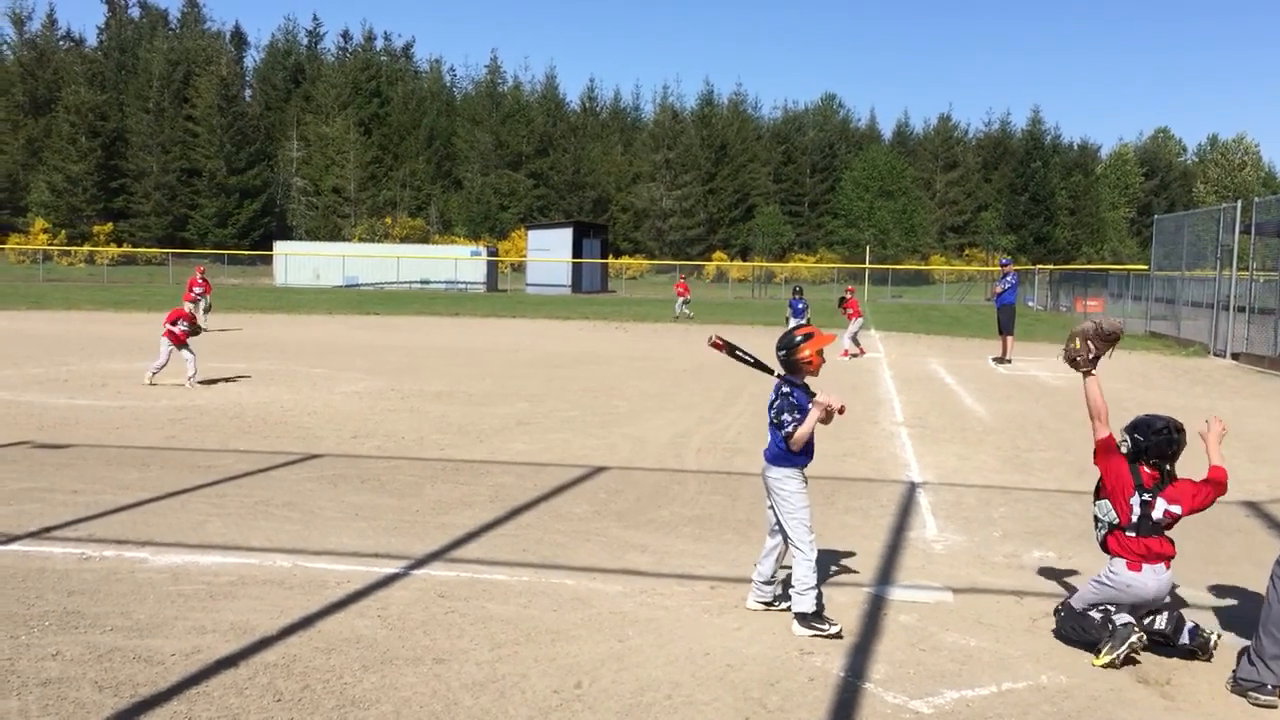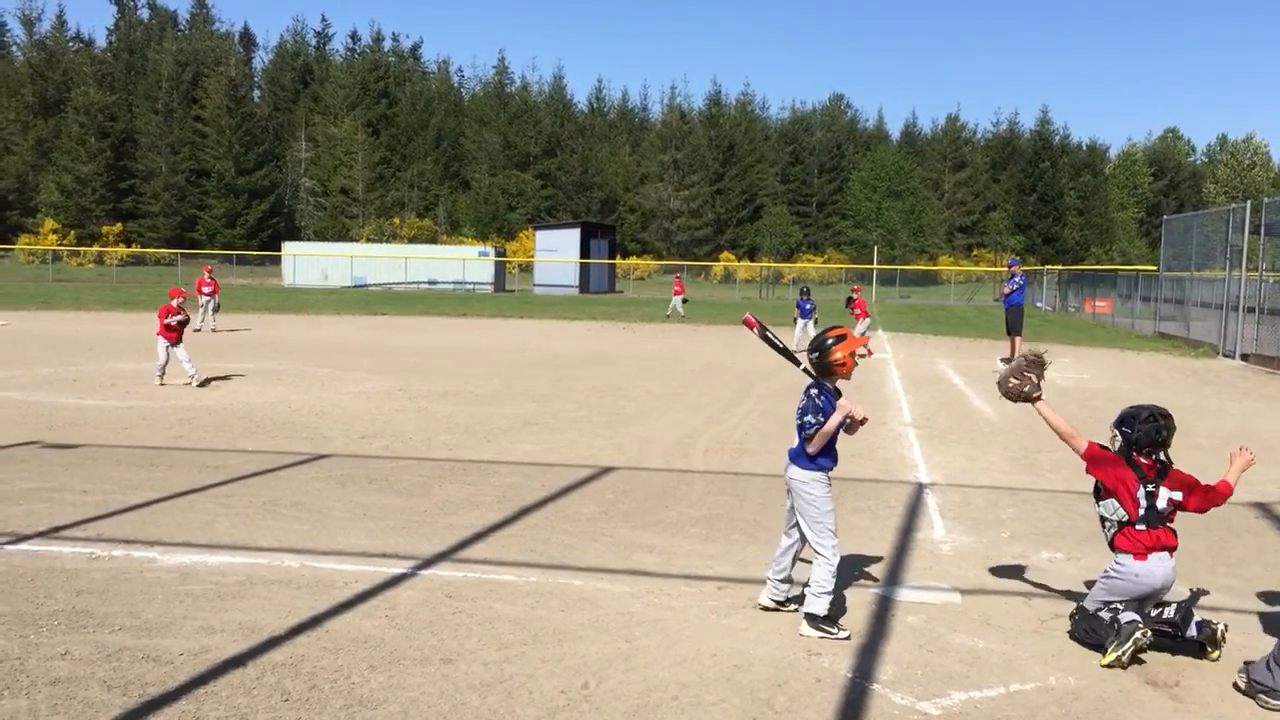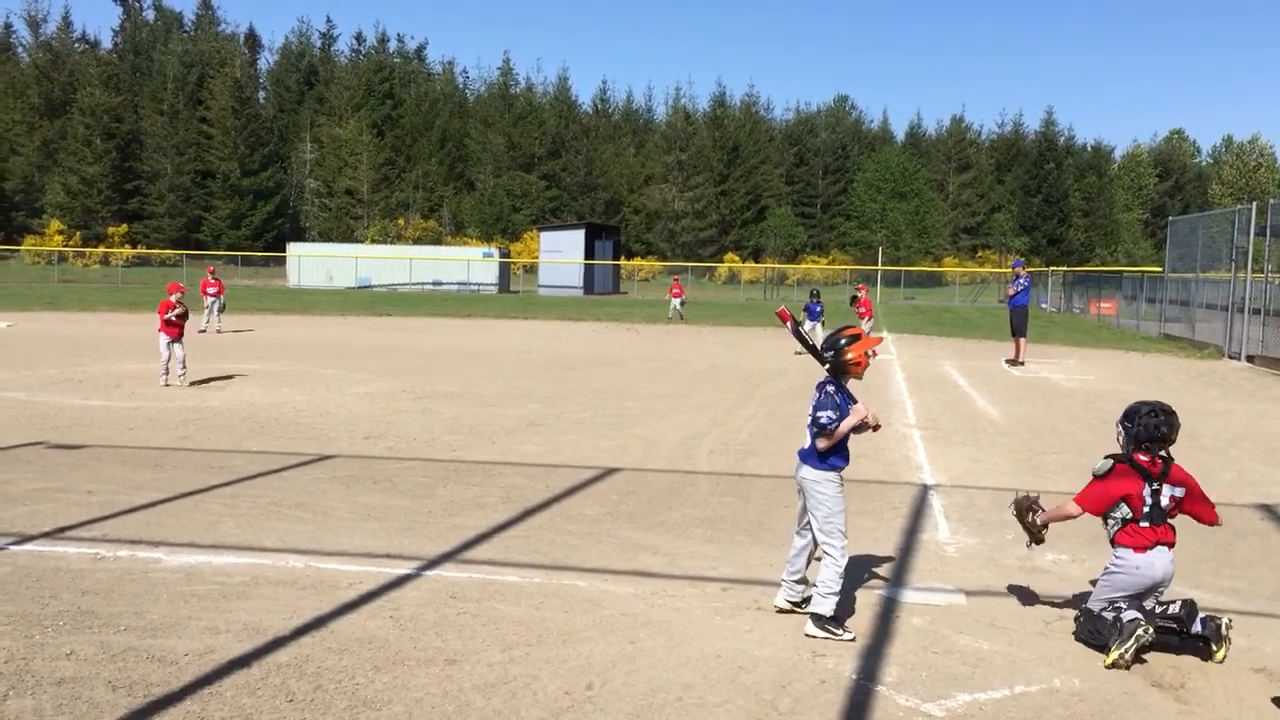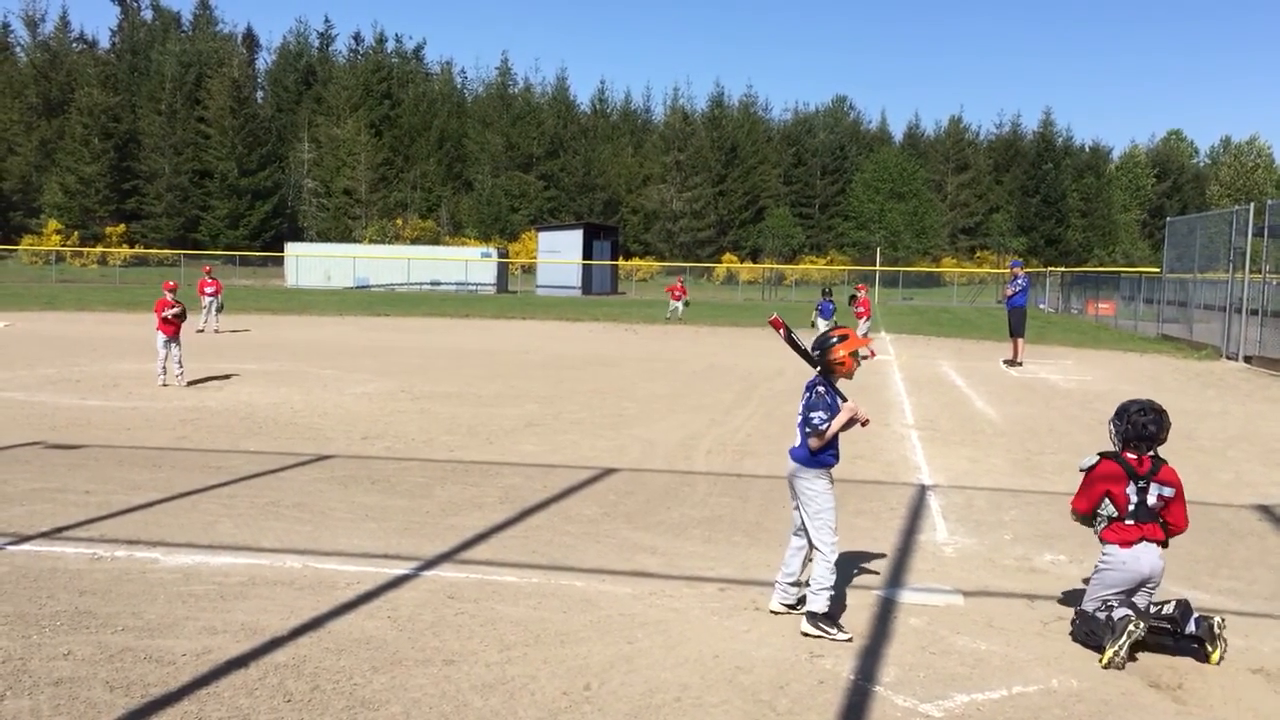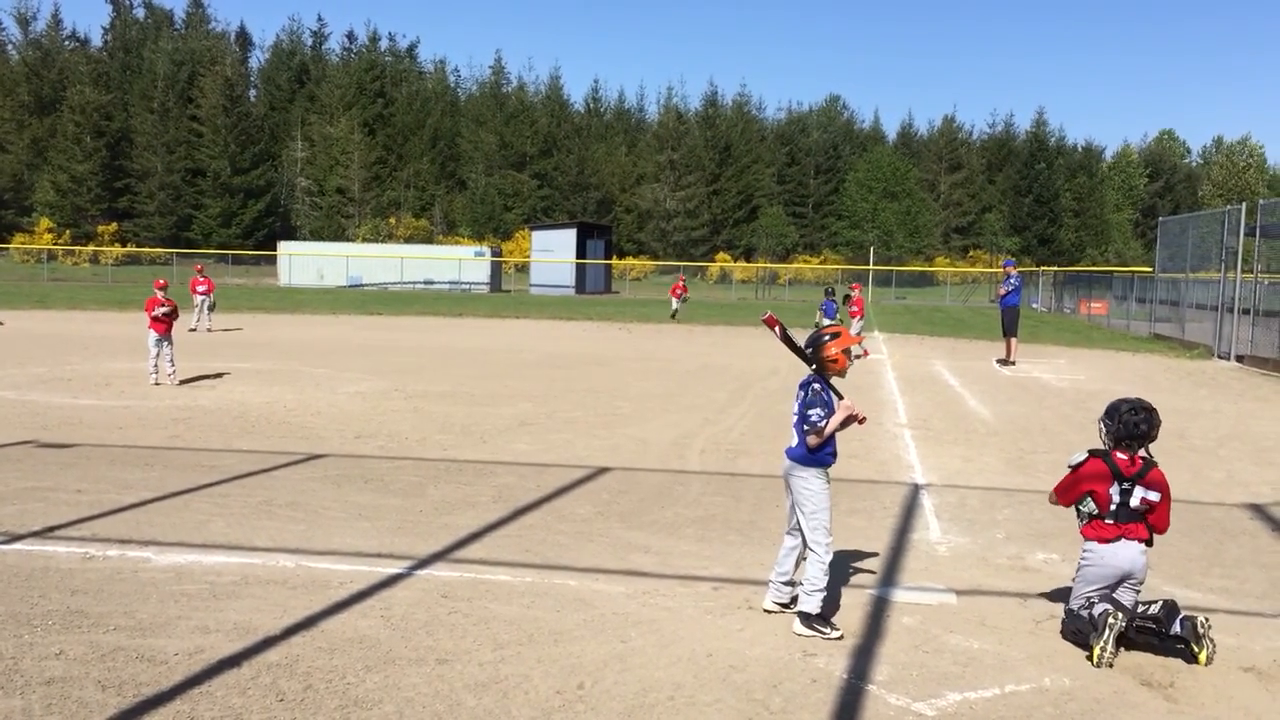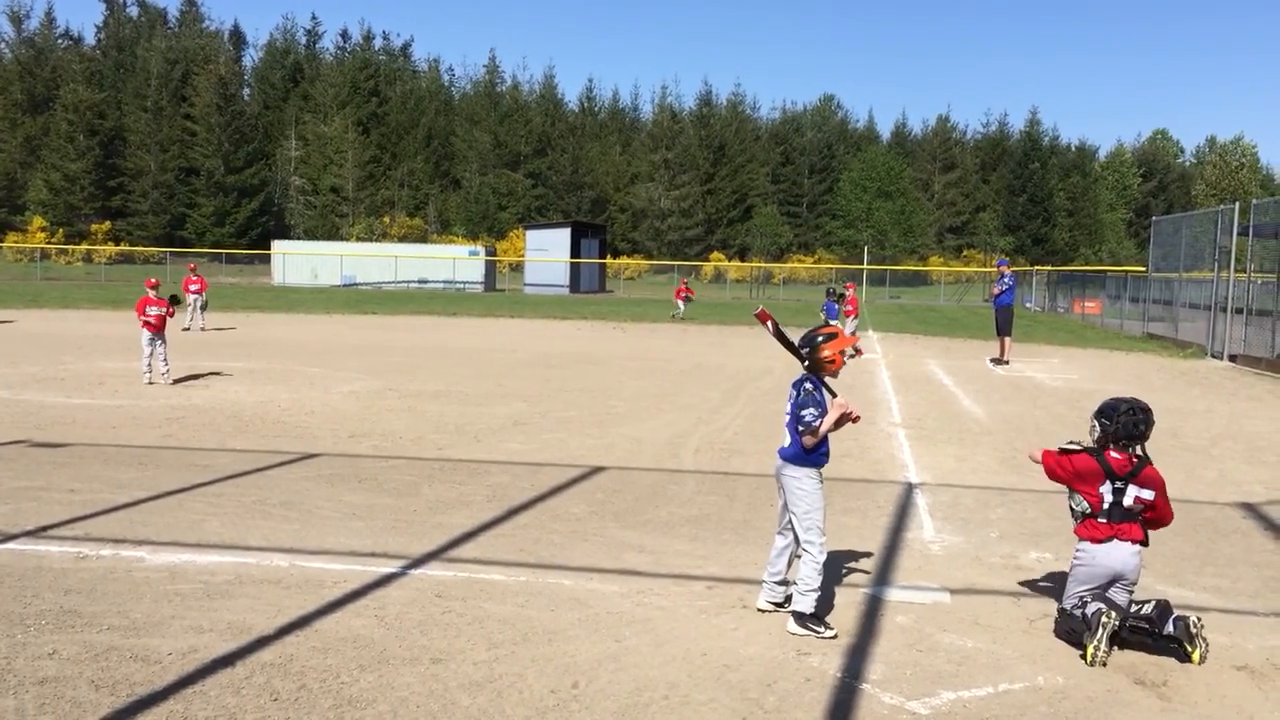
dt=0.3s
person 1, frame 1
left shoulder: (799, 389)
right shoulder: (787, 394)
left elbow: (823, 421)
right elbow: (795, 443)
left wrist: (829, 409)
right wrist: (816, 409)
left hip: (780, 472)
right hip: (786, 475)
left knee: (778, 535)
right knee: (804, 543)
left ankle: (762, 593)
right ankle: (805, 614)
person 1, frame 2
left shoulder: (830, 392)
right shoulder: (815, 397)
left elbow: (848, 430)
right elbow: (812, 446)
left wrist: (855, 419)
right wrist: (838, 414)
left hip: (801, 473)
right hip: (810, 478)
left knee: (794, 535)
right knee: (826, 548)
left ankle: (775, 593)
right ankle: (815, 617)
person 1, frame 3
left shoulder: (834, 388)
right shoulder: (831, 394)
left elbow: (844, 428)
right elbow: (823, 442)
left wrist: (863, 422)
right wrist: (854, 418)
left hip: (810, 471)
right hip: (822, 476)
left knee: (806, 535)
right knee: (835, 547)
left ankle: (790, 594)
right ankle: (821, 617)
person 1, frame 4
left shoulder: (821, 387)
right shoulder: (821, 393)
right elbow: (816, 441)
left wrist: (852, 419)
right wrist: (844, 415)
left hip: (803, 470)
right hip: (812, 474)
left knee: (802, 536)
right knee: (825, 544)
left ankle: (785, 596)
right ankle: (816, 614)
person 1, frame 5
left shoulder: (811, 385)
right shoulder: (817, 391)
right elbow: (814, 439)
left wrist: (848, 419)
right wrist: (840, 414)
left hip: (798, 468)
right hip: (809, 473)
left knee: (796, 535)
right knee: (819, 544)
left ankle: (779, 595)
right ankle: (808, 615)
person 1, frame 6
left shoulder: (804, 384)
right shoulder: (810, 391)
right elbow: (810, 439)
left wrist: (842, 418)
right wrist: (834, 412)
left hip: (790, 468)
right hip: (802, 473)
left knee: (787, 534)
right knee: (813, 544)
left ankle: (772, 594)
right ankle: (802, 614)
person 2, frame 1
left shoulder: (1119, 471)
right shoulder: (1179, 490)
left elbow: (1100, 421)
right elbow: (1217, 485)
left wrist: (1089, 372)
right wrist: (1212, 442)
left hip: (1125, 576)
right hip: (1161, 580)
left knee: (1067, 617)
right knee: (1131, 612)
left ankle: (1118, 630)
right ankle: (1189, 633)
person 2, frame 2
left shoulder: (1115, 466)
right shoulder: (1174, 479)
left elbow: (1071, 438)
right elbow: (1216, 495)
left wrist: (1036, 400)
right wrist: (1237, 468)
left hip: (1131, 567)
right hip: (1165, 568)
left knee: (1083, 620)
right knee: (1137, 612)
left ankle: (1126, 628)
right ankle: (1195, 627)
person 2, frame 3
left shoulder: (1117, 471)
right shoulder: (1177, 475)
left elbow: (1074, 509)
right elbow: (1209, 516)
left wrist: (1042, 518)
right wrist: (1215, 519)
left hip: (1131, 561)
right hip: (1165, 561)
left knee: (1090, 621)
right knee: (1140, 609)
left ankle: (1128, 627)
right ankle: (1200, 622)
person 2, frame 4
left shoulder: (1103, 467)
right shoulder: (1167, 474)
left elbow: (1077, 514)
right elbow: (1178, 526)
left wrist: (1099, 522)
left hip: (1119, 556)
right hip: (1154, 558)
left knee: (1087, 622)
right knee: (1136, 615)
left ankle: (1121, 622)
right ankle: (1196, 625)
person 2, frame 5
left shoulder: (1091, 466)
right shoulder: (1155, 476)
left elbow: (1055, 498)
right elbow: (1160, 526)
left hip: (1101, 552)
right hip: (1137, 554)
left knee: (1077, 619)
right knee: (1122, 614)
left ankle: (1103, 616)
right ankle: (1181, 624)
person 2, frame 6
left shoulder: (1083, 462)
right shoulder: (1150, 475)
left elbow: (1035, 455)
right elbow: (1163, 519)
left wrist: (1066, 453)
left hip: (1094, 553)
right hip: (1131, 554)
left knee: (1070, 618)
right knee: (1115, 613)
left ankle: (1094, 615)
right ankle: (1173, 623)
